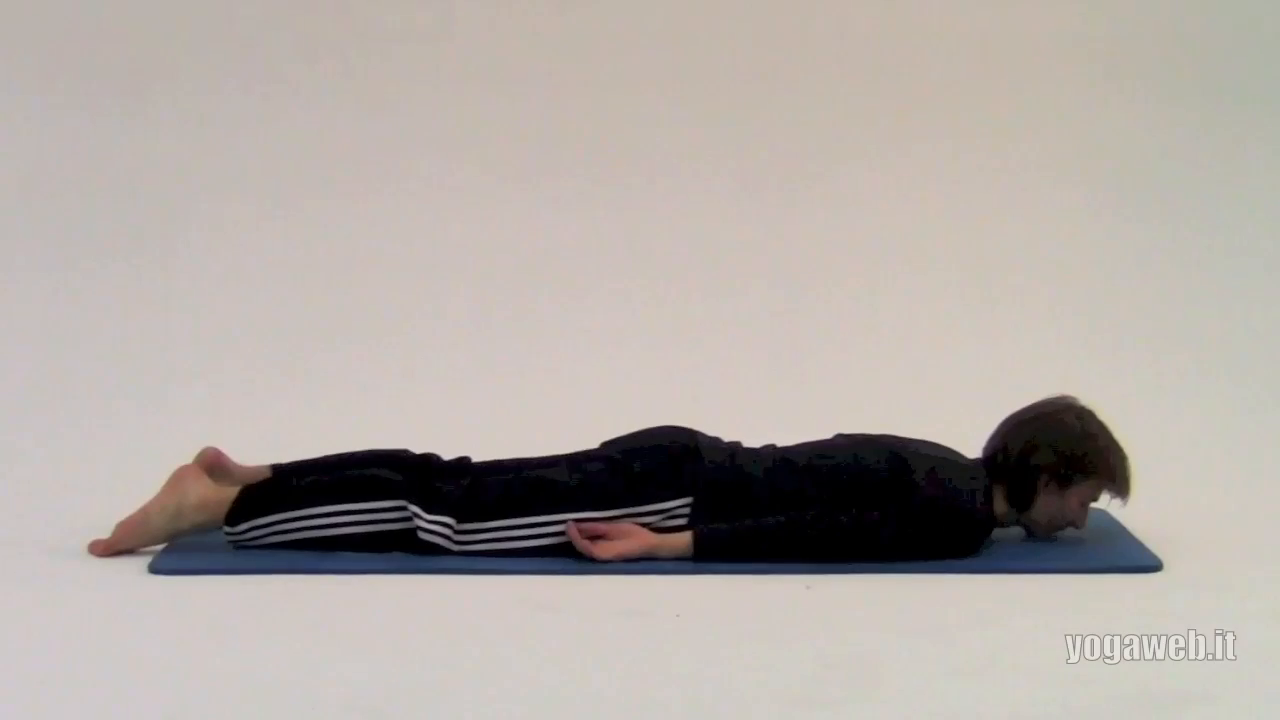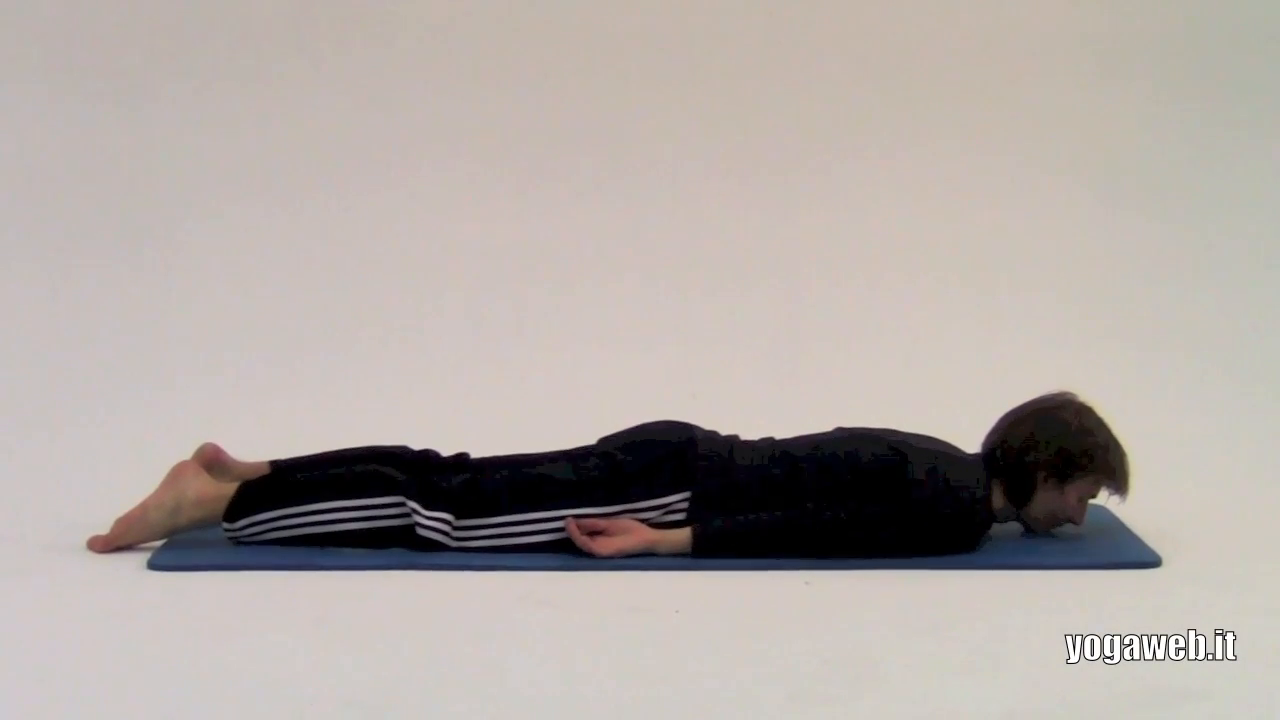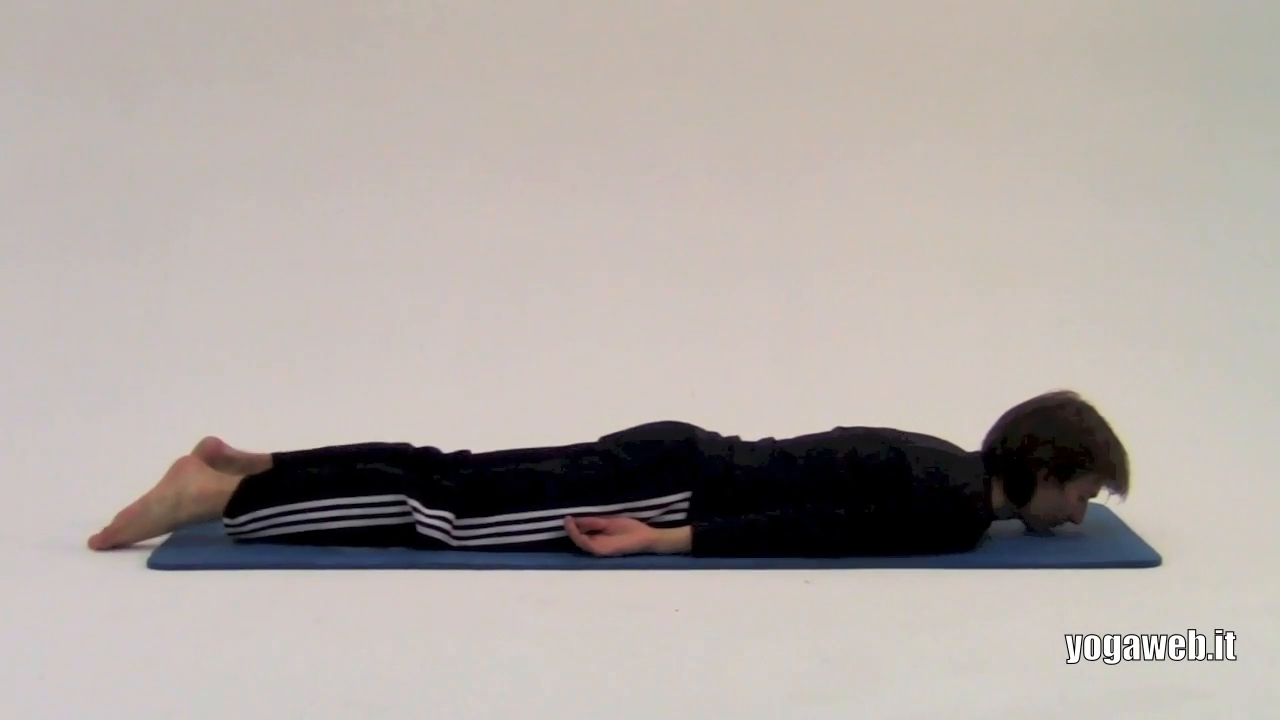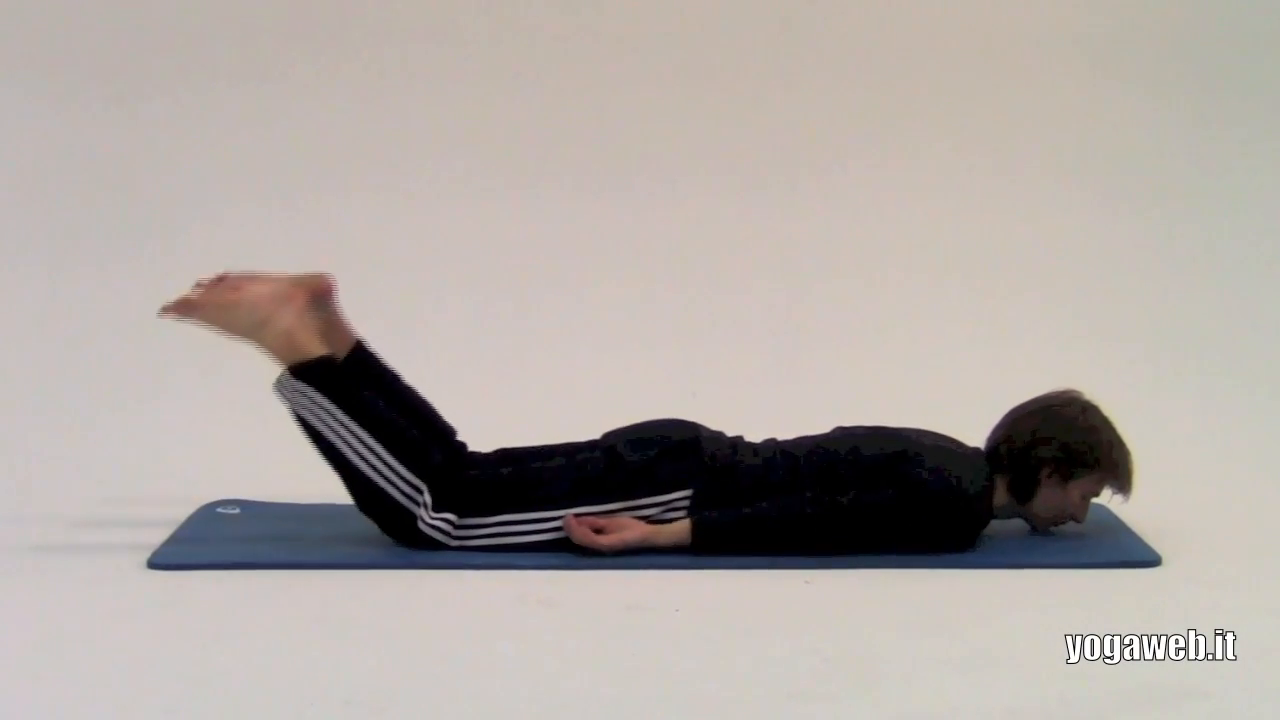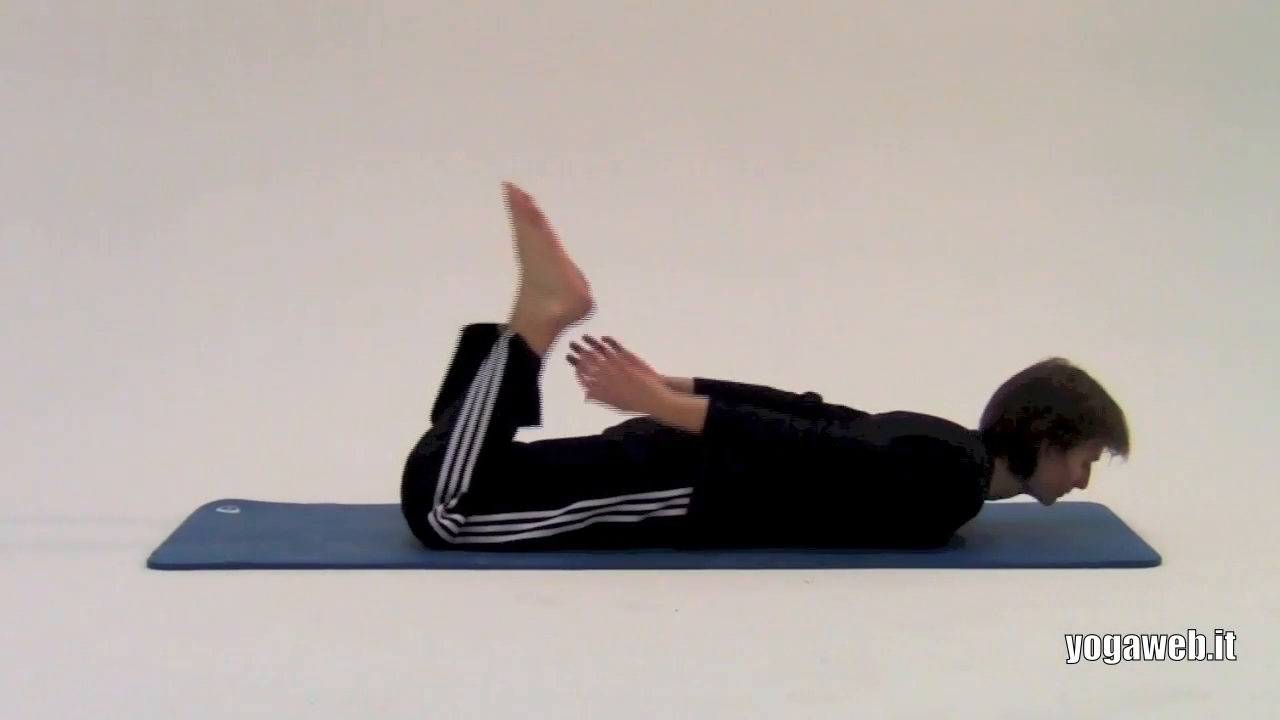
dt=1s
person 1, frame 1
left shoulder: (945, 470)
right shoulder: (961, 516)
right elbow: (812, 537)
right wrist: (670, 546)
left hip: (674, 466)
right hip: (671, 492)
left knee: (452, 484)
right knee: (447, 516)
left ankle: (250, 476)
right ankle: (219, 501)
person 1, frame 2
left shoulder: (944, 462)
right shoulder: (961, 512)
right elbow: (812, 529)
right wrist: (671, 542)
left hip: (674, 461)
right hip: (674, 491)
left knee: (453, 480)
right knee: (450, 511)
left ankle: (246, 473)
right ankle: (220, 500)
person 1, frame 3
left shoulder: (946, 463)
right shoulder: (960, 511)
right elbow: (808, 529)
right wrist: (671, 541)
left hip: (673, 462)
right hip: (670, 489)
left knee: (450, 478)
right knee: (444, 510)
left ankle: (248, 465)
right ankle: (218, 496)
person 1, frame 4
left shoulder: (947, 465)
right shoulder: (956, 509)
right elbow: (807, 521)
right wrist: (660, 536)
left hip: (676, 459)
right hip: (673, 485)
left knee: (446, 469)
right knee: (437, 506)
left ankle: (318, 325)
right ankle: (293, 338)
person 1, frame 5
left shoulder: (945, 447)
right shoulder: (952, 483)
left elbow: (805, 417)
right elbow: (813, 460)
left wrist: (664, 394)
right wrist: (664, 398)
left hip: (674, 463)
right hip: (670, 488)
right knee: (437, 504)
right ankle: (541, 315)
